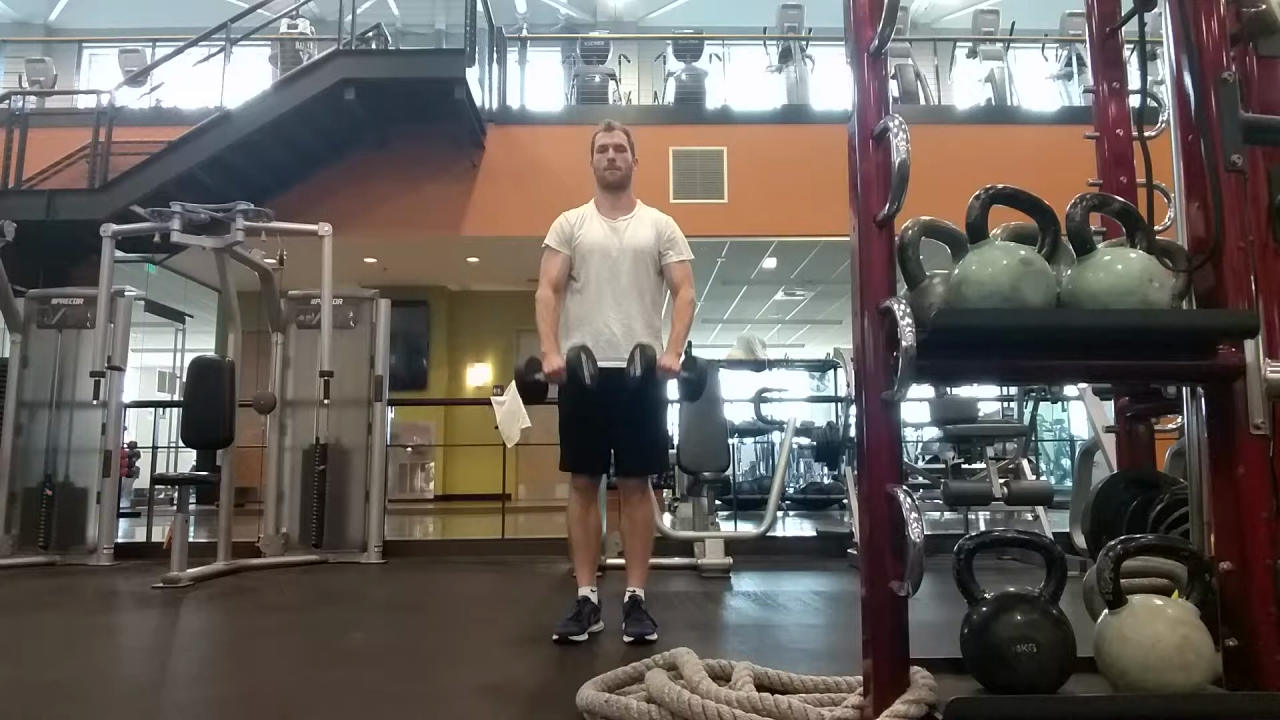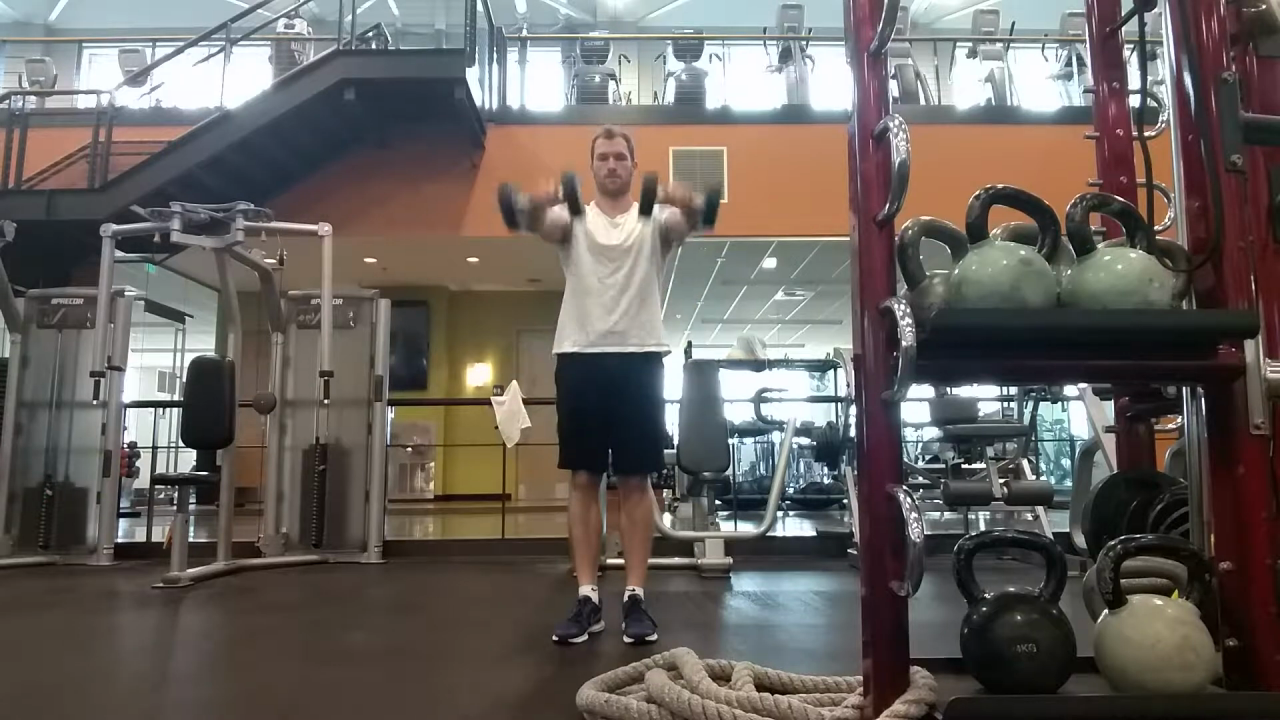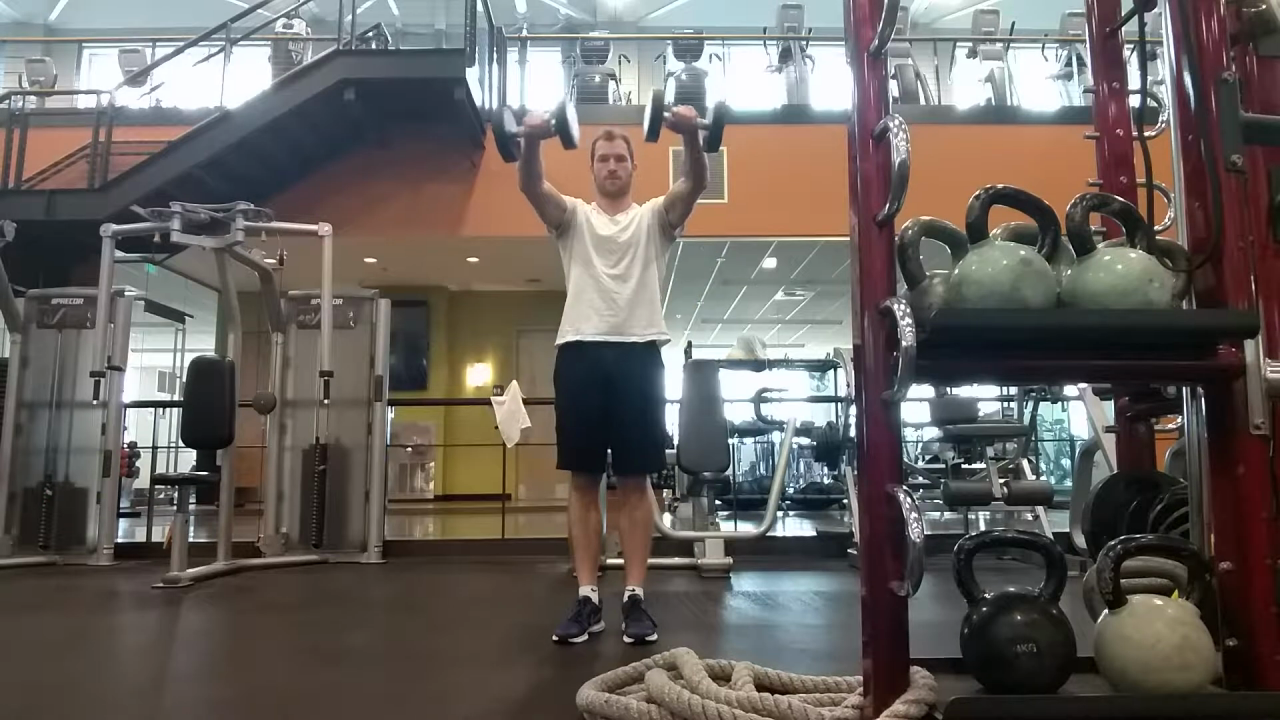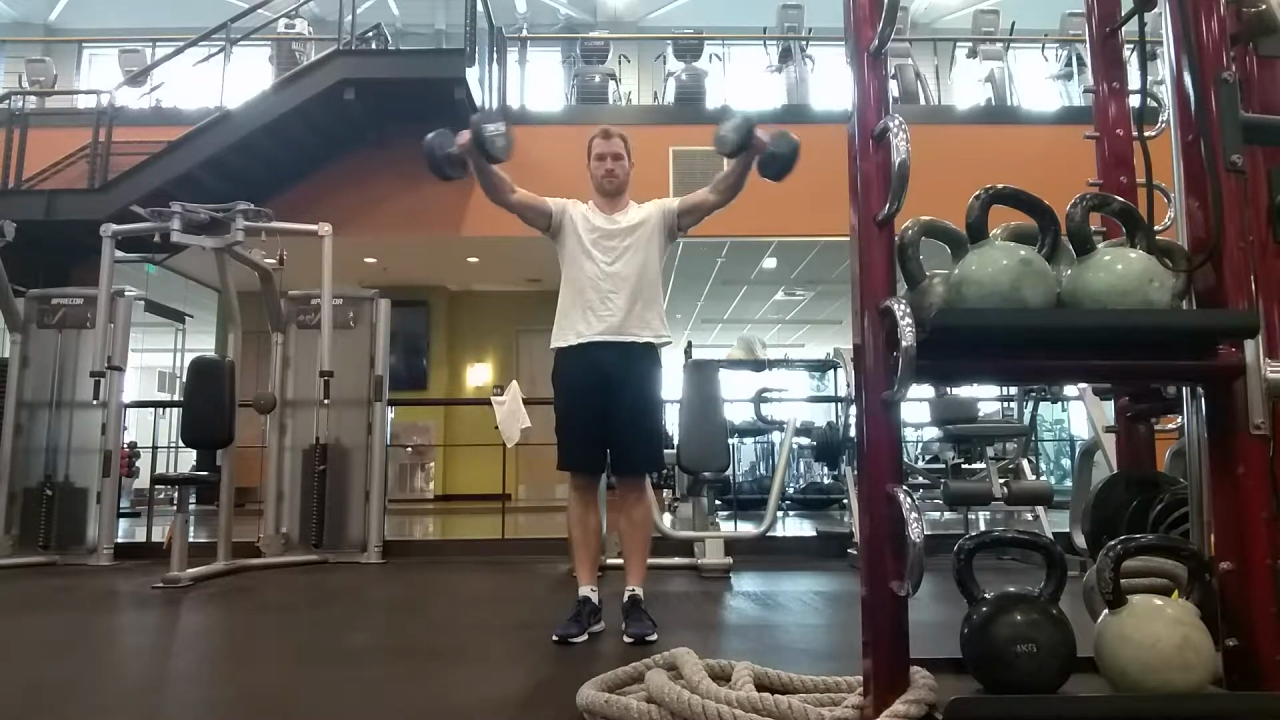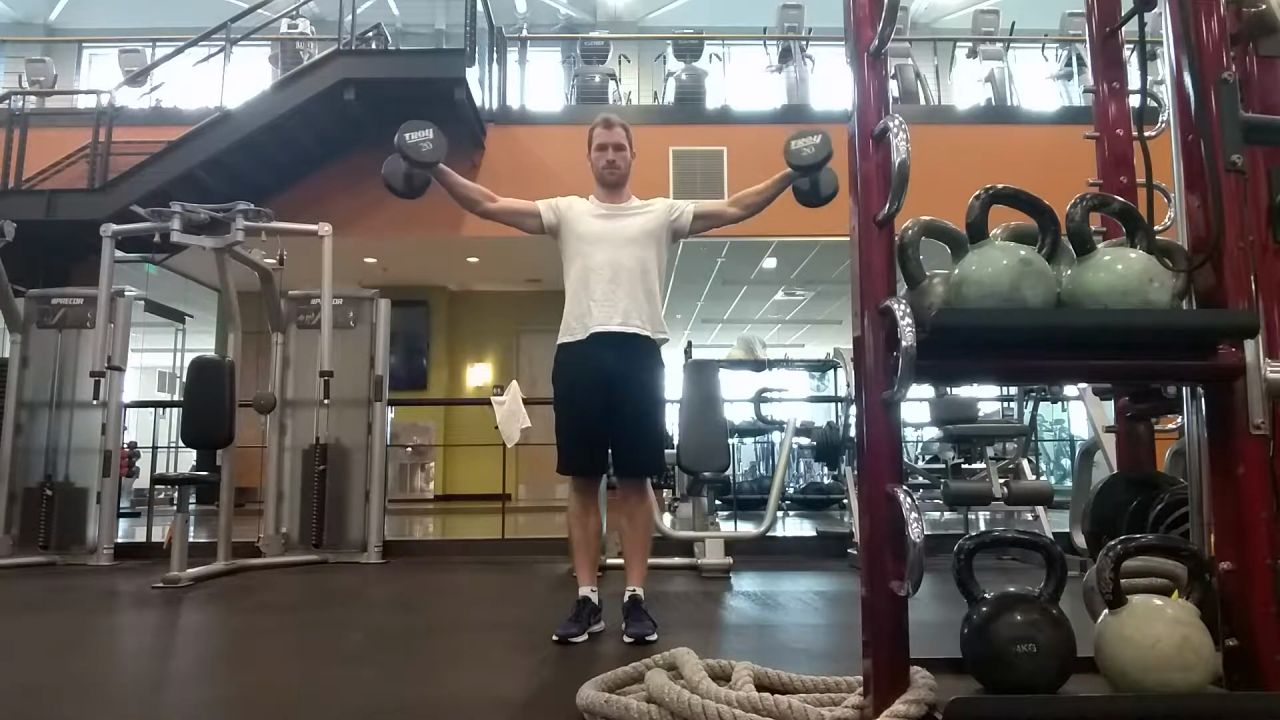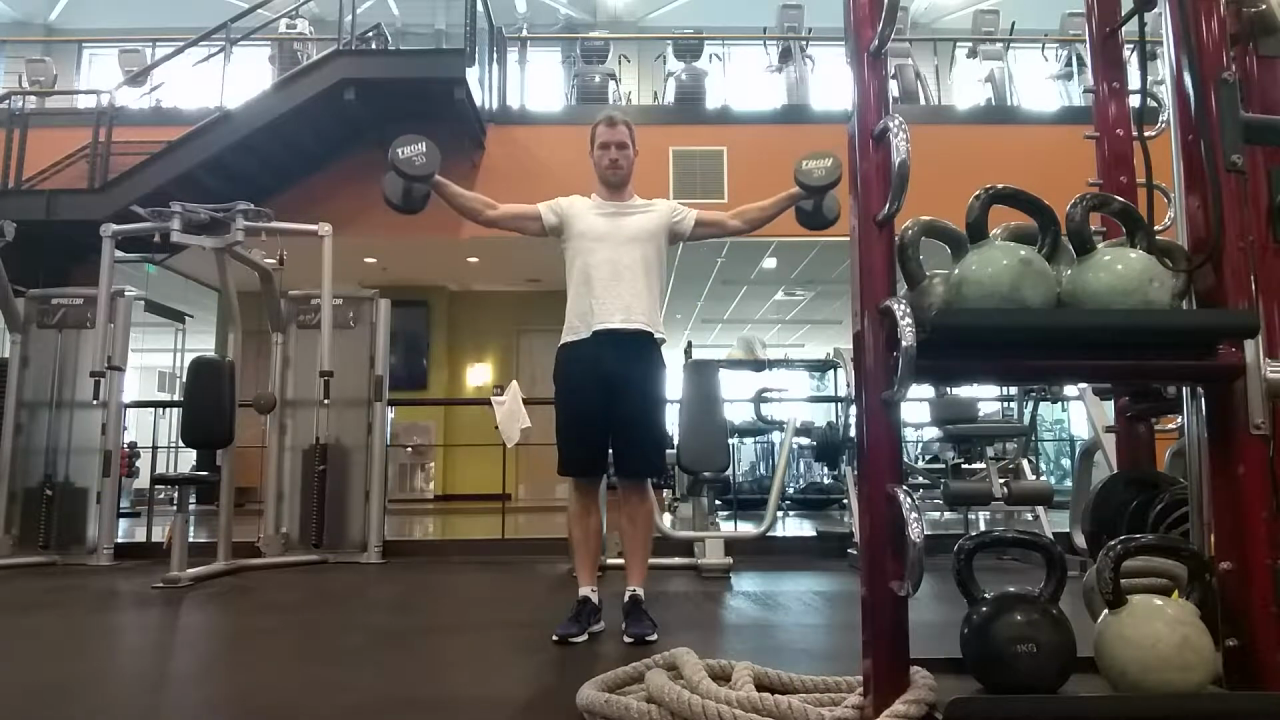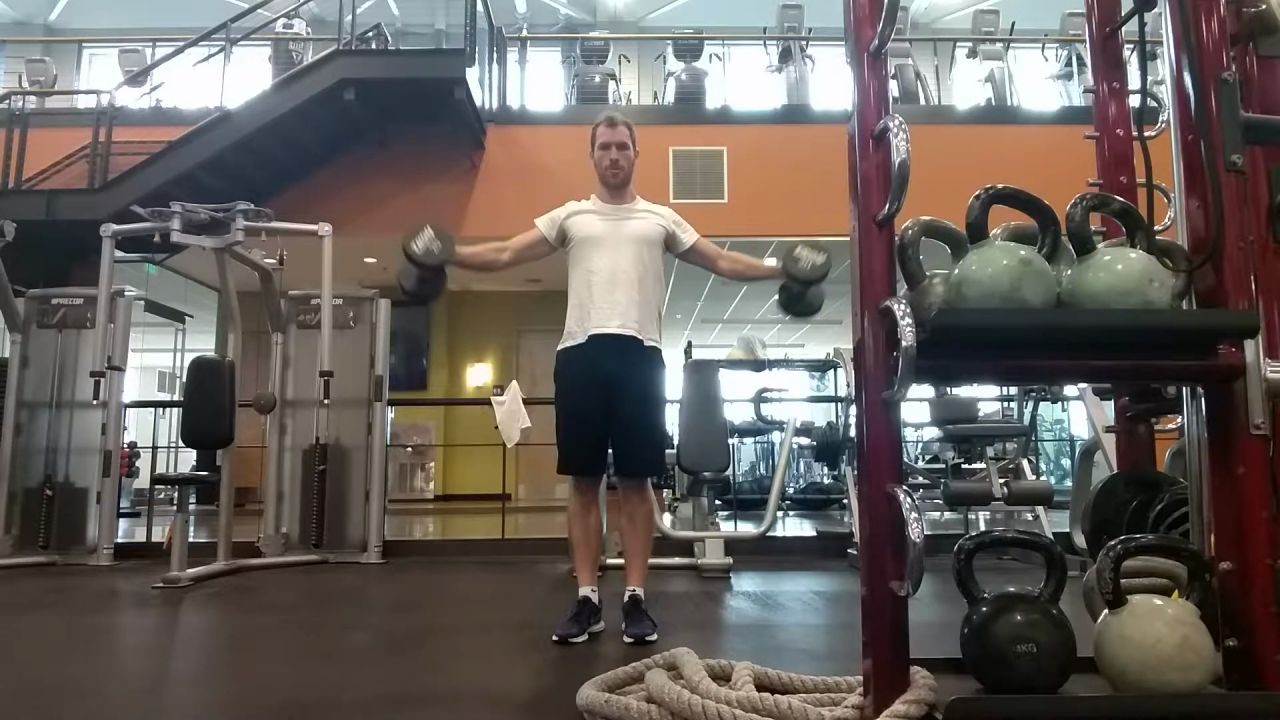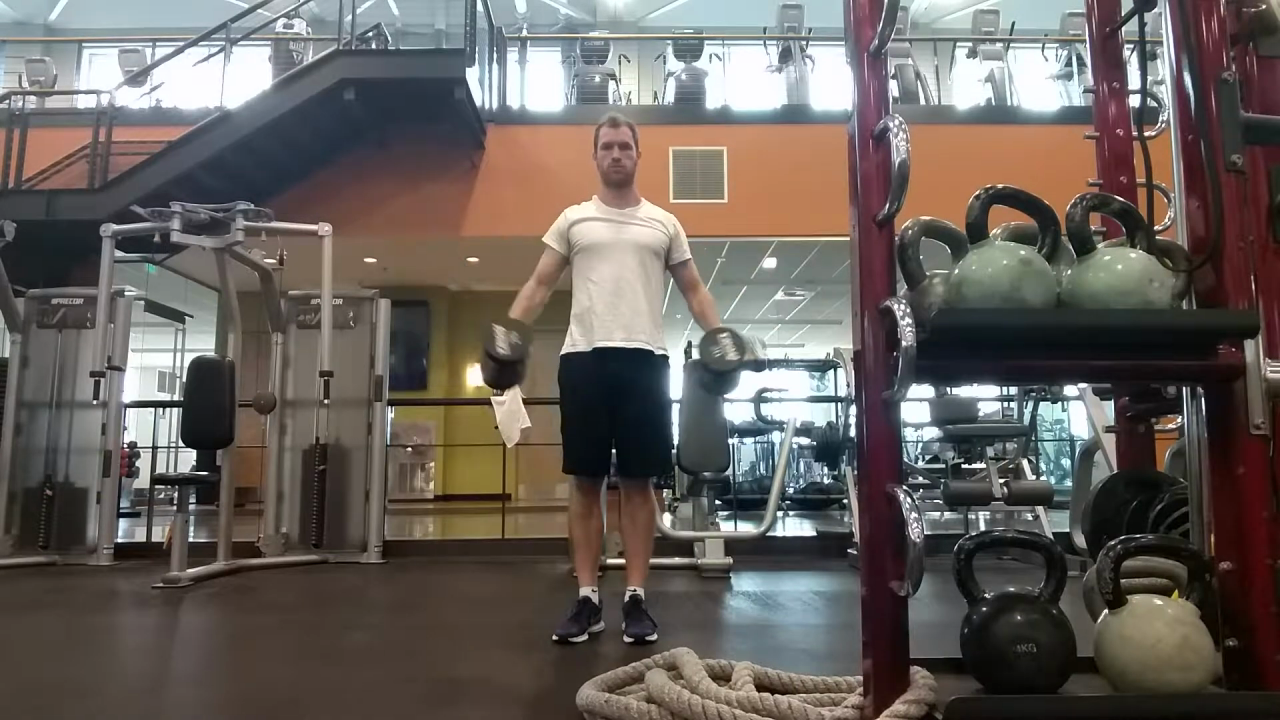
dt=0.5s
person 1, frame 1
left shoulder: (660, 225)
right shoulder: (569, 224)
left elbow: (684, 291)
right elbow: (548, 290)
left wrist: (672, 351)
right wrist: (551, 351)
left knee: (636, 485)
right knee: (583, 483)
left ankle: (635, 598)
right ankle: (586, 599)
person 1, frame 2
left shoulder: (654, 220)
right shoulder: (572, 219)
left elbow: (687, 221)
right elbow: (537, 220)
left wrist: (686, 202)
right wrist: (535, 205)
left hip: (639, 358)
right hip: (581, 357)
left knee: (635, 480)
right knee: (584, 479)
left ankle: (635, 597)
right ankle: (587, 598)
person 1, frame 3
left shoulder: (656, 217)
right shoulder: (572, 216)
left elbow: (696, 182)
right elbow: (531, 185)
left wrist: (690, 136)
right wrist: (532, 140)
left hip: (638, 354)
right hip: (581, 353)
left knee: (635, 481)
right knee: (583, 480)
left ankle: (634, 596)
right ankle: (587, 597)
person 1, frame 4
left shoulder: (657, 216)
right shoulder: (566, 215)
left elbow: (716, 194)
right elbow: (507, 195)
left wrist: (747, 154)
right wrist: (477, 157)
left hip: (636, 354)
right hip: (578, 354)
left knee: (633, 479)
right knee: (583, 479)
left ankle: (634, 597)
right ankle: (587, 598)
person 1, frame 5
left shoulder: (662, 213)
right shoulder: (566, 212)
left elbow: (734, 208)
right elbow: (490, 204)
left wrist: (791, 174)
right wrist: (436, 170)
left hip: (637, 352)
right hip: (579, 352)
left knee: (635, 481)
right knee: (583, 482)
left ankle: (635, 597)
right ankle: (587, 598)
person 1, frame 6
left shoulder: (661, 213)
right shoulder: (568, 210)
left elbow: (735, 221)
right elbow: (491, 213)
left wrist: (796, 195)
right wrist: (433, 182)
left hip: (639, 351)
right hip: (580, 352)
left knee: (636, 481)
right knee: (583, 481)
left ankle: (634, 599)
right ankle: (587, 599)
person 1, frame 7
left shoulder: (661, 219)
right shoulder: (570, 215)
left elbow: (722, 261)
right elbow: (506, 252)
left wrist: (781, 270)
right wrist: (447, 254)
left hip: (639, 355)
right hip: (581, 354)
left knee: (636, 481)
right knee: (584, 481)
left ankle: (635, 598)
right ankle: (587, 598)
person 1, frame 8
left shoulder: (665, 223)
right shoulder: (573, 219)
left elbow: (694, 287)
right elbow: (539, 283)
left wrist: (717, 334)
right wrist: (508, 328)
left hip: (645, 360)
right hip: (585, 358)
left knee: (638, 482)
right knee: (586, 481)
left ankle: (636, 598)
right ankle: (587, 599)
